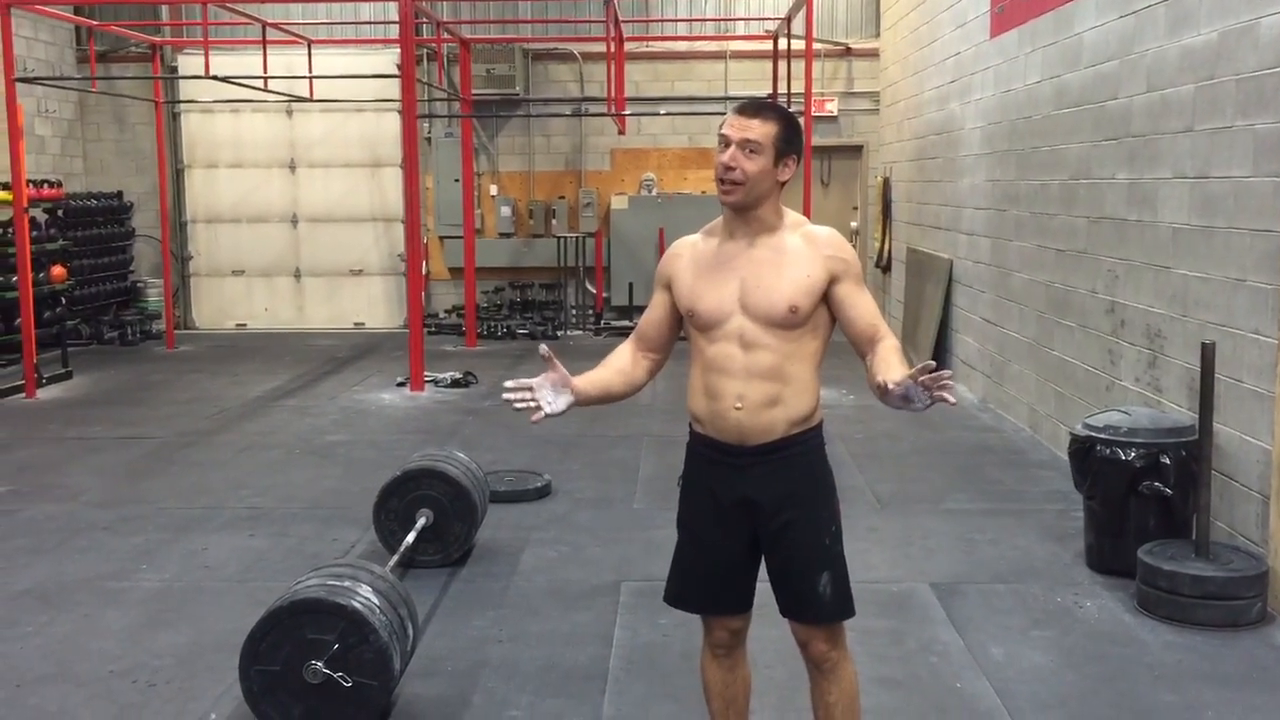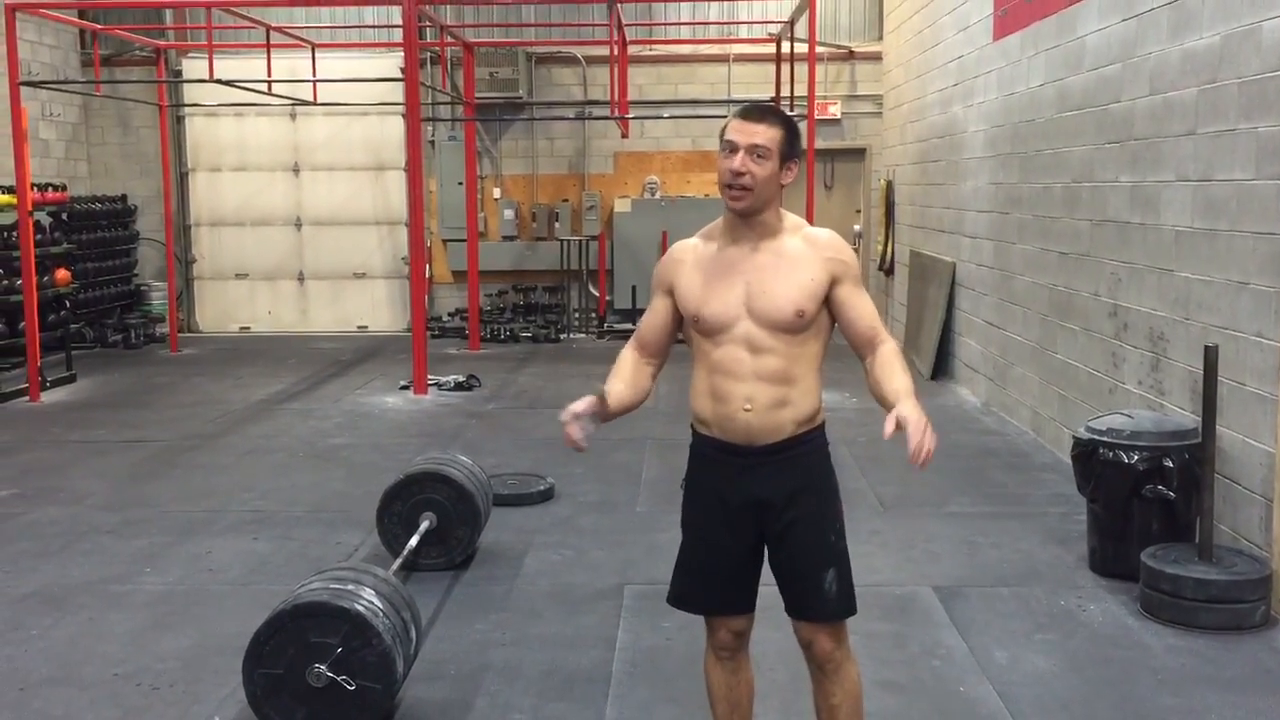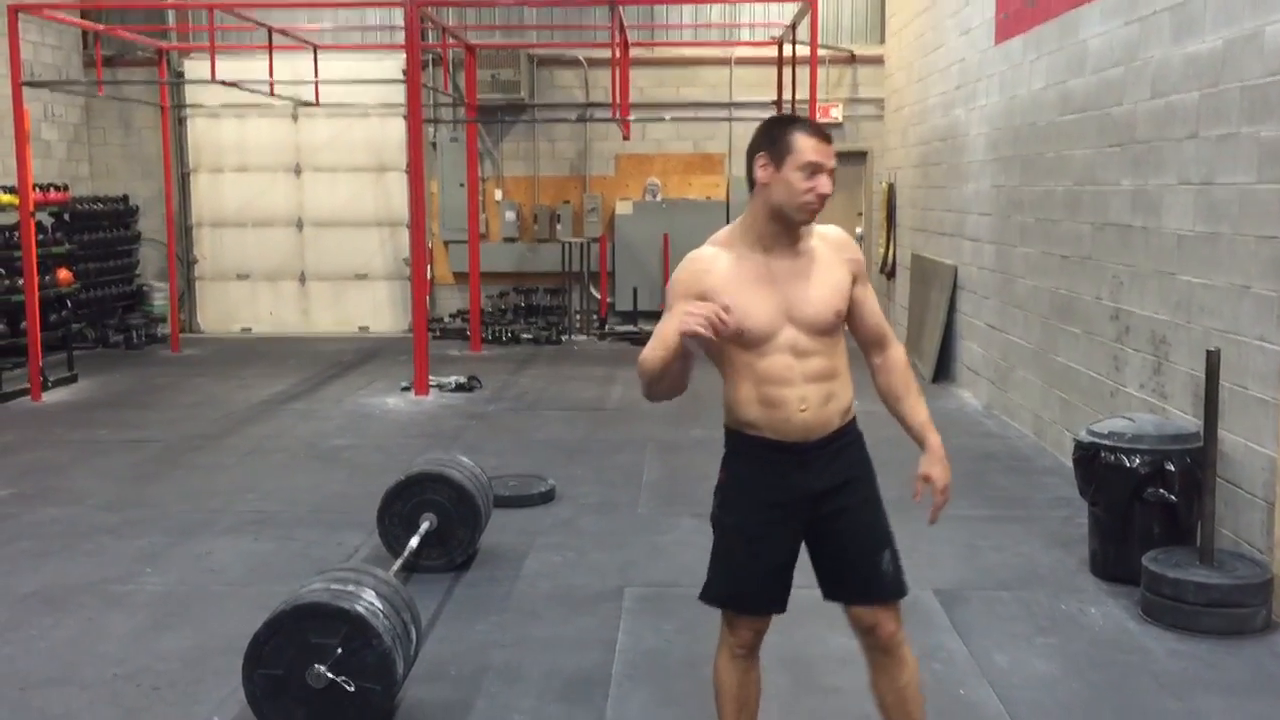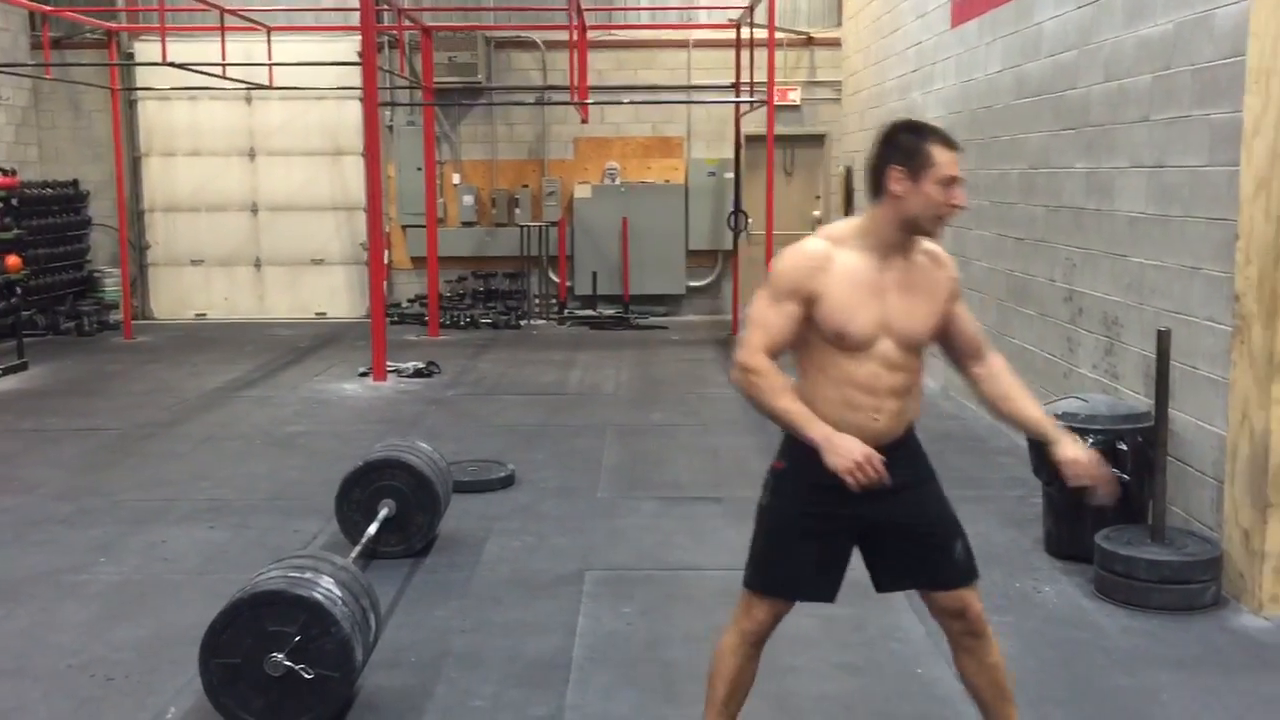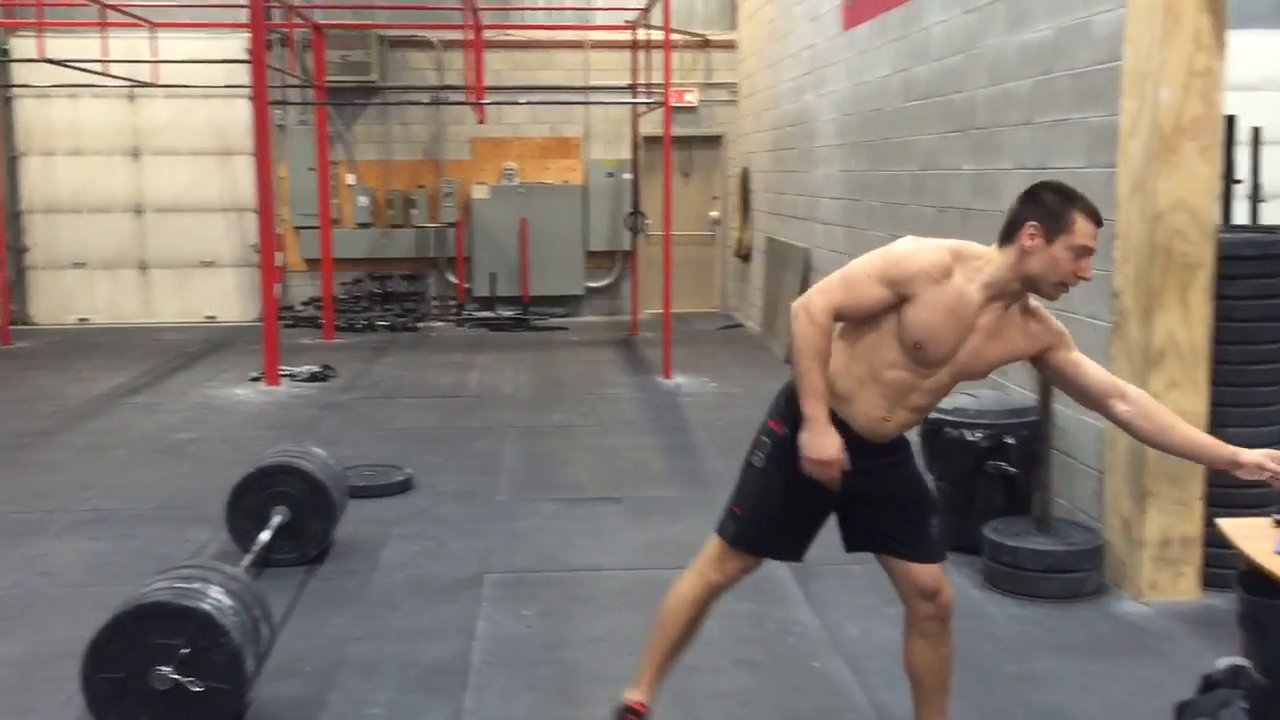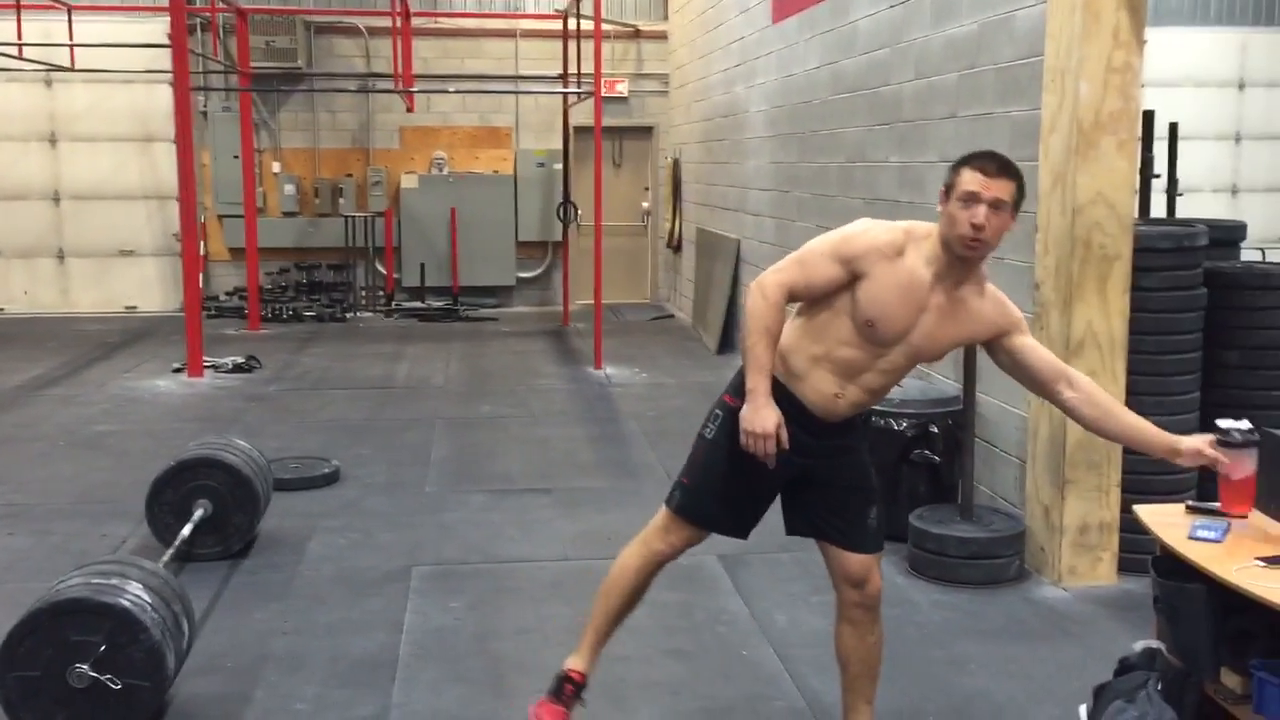
dt=0.4s
person 1, frame 1
left shoulder: (825, 250)
right shoulder: (683, 256)
left elbow: (876, 342)
right elbow: (644, 351)
left wrist: (896, 383)
right wrist: (576, 389)
left hip: (794, 465)
right hip: (709, 466)
left knee: (822, 638)
right knee: (722, 632)
person 1, frame 2
left shoulder: (826, 253)
right shoulder: (682, 260)
left elbow: (876, 344)
right elbow: (643, 353)
left wrist: (905, 403)
right wrist: (604, 403)
left hip: (798, 465)
right hip: (714, 467)
left knee: (824, 640)
right knee: (725, 634)
person 1, frame 3
left shoulder: (839, 250)
right shoulder: (703, 269)
left elbow: (882, 350)
right elbow: (654, 387)
left wrist: (930, 443)
right wrist: (682, 344)
left hip: (841, 460)
right hip: (755, 466)
left knee: (881, 628)
right knee: (741, 632)
person 1, frame 4
left shoulder: (938, 271)
right shoulder: (810, 262)
left elbow: (981, 363)
right elbow: (750, 364)
left wrist: (1057, 438)
right wrist: (826, 439)
left hip: (902, 463)
right hip: (816, 464)
left knee: (964, 613)
right knee: (757, 618)
person 1, frame 5
left shoulder: (1034, 328)
right shoulder: (925, 262)
left elbow: (1121, 400)
right elbow: (811, 311)
right wrist: (815, 423)
left hip: (885, 453)
right hip: (810, 431)
left knee: (933, 599)
right knee: (721, 565)
person 1, frame 6
left shoulder: (989, 312)
right shoulder: (875, 244)
left elbow: (1070, 388)
right elbow: (767, 291)
left wrist: (1174, 445)
right wrist: (759, 397)
left hip: (838, 437)
right hip: (766, 409)
left knee: (862, 588)
right knee: (668, 535)
